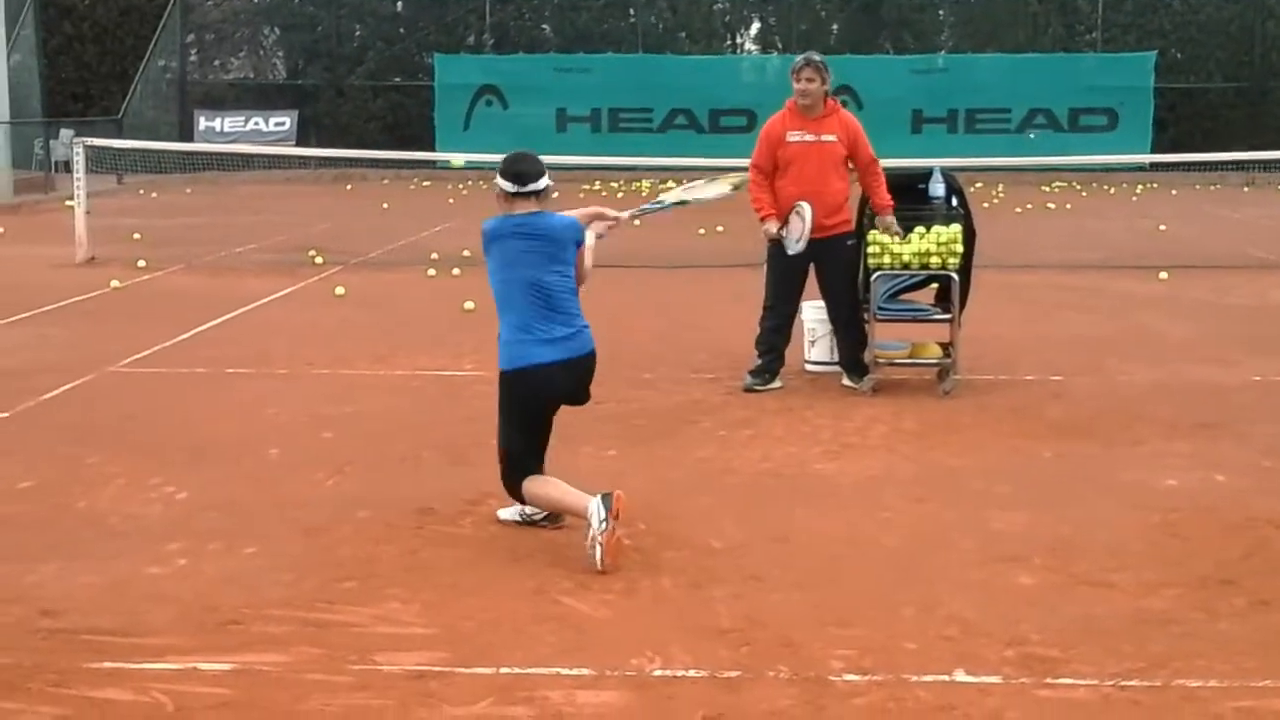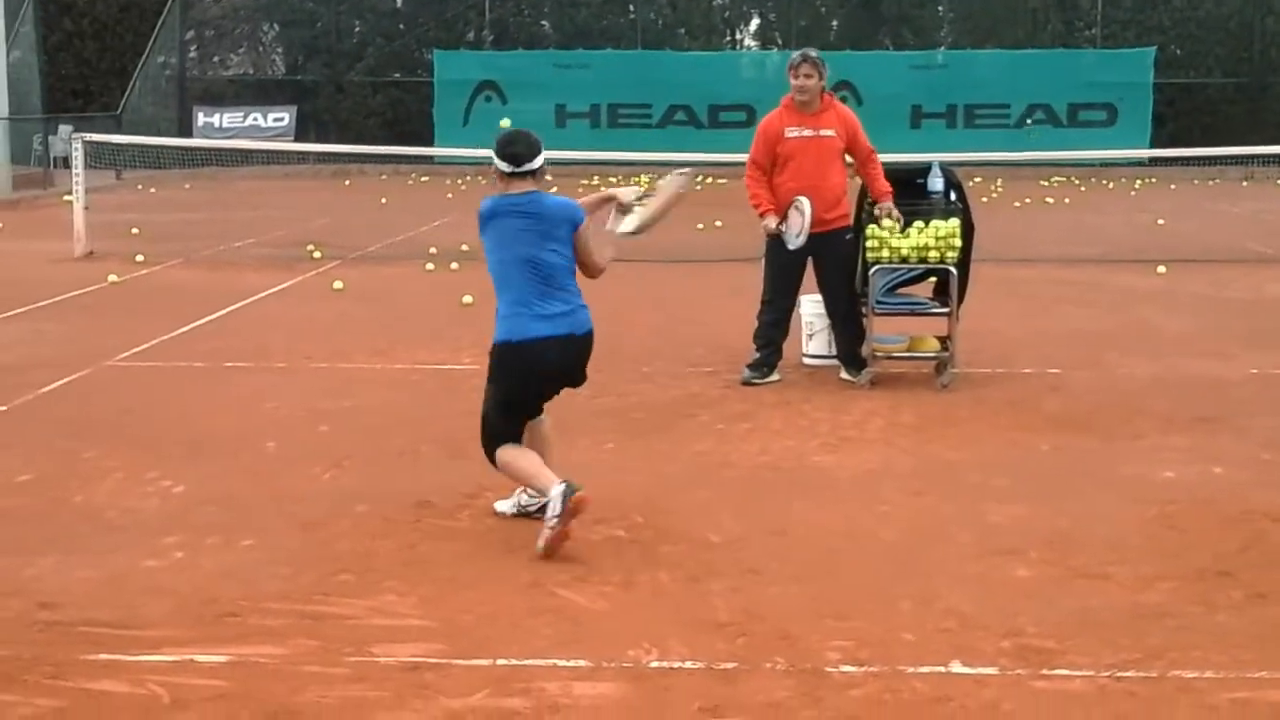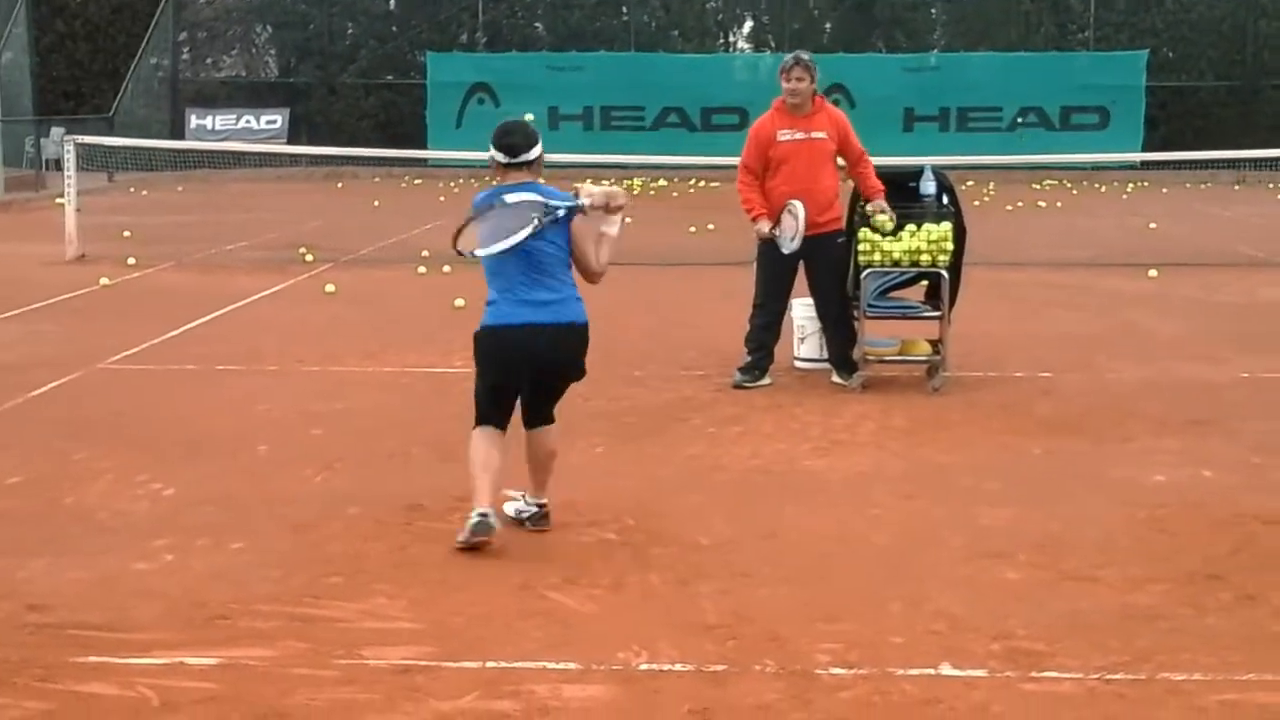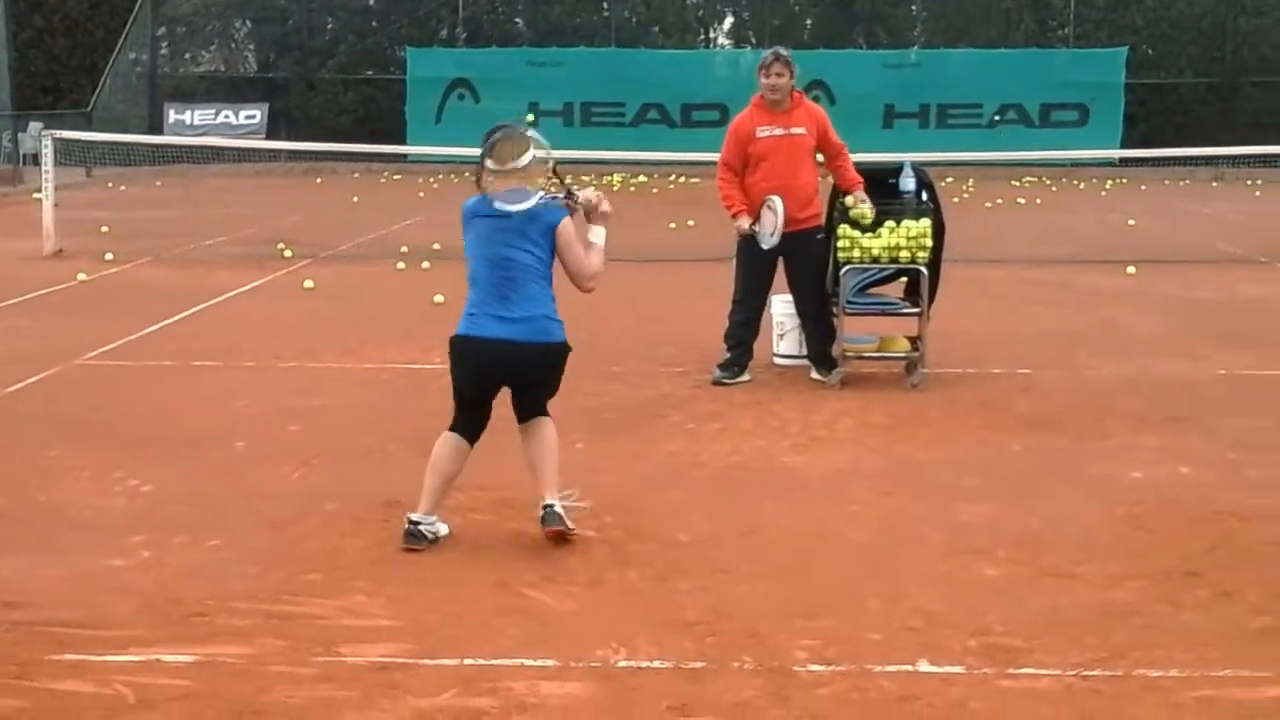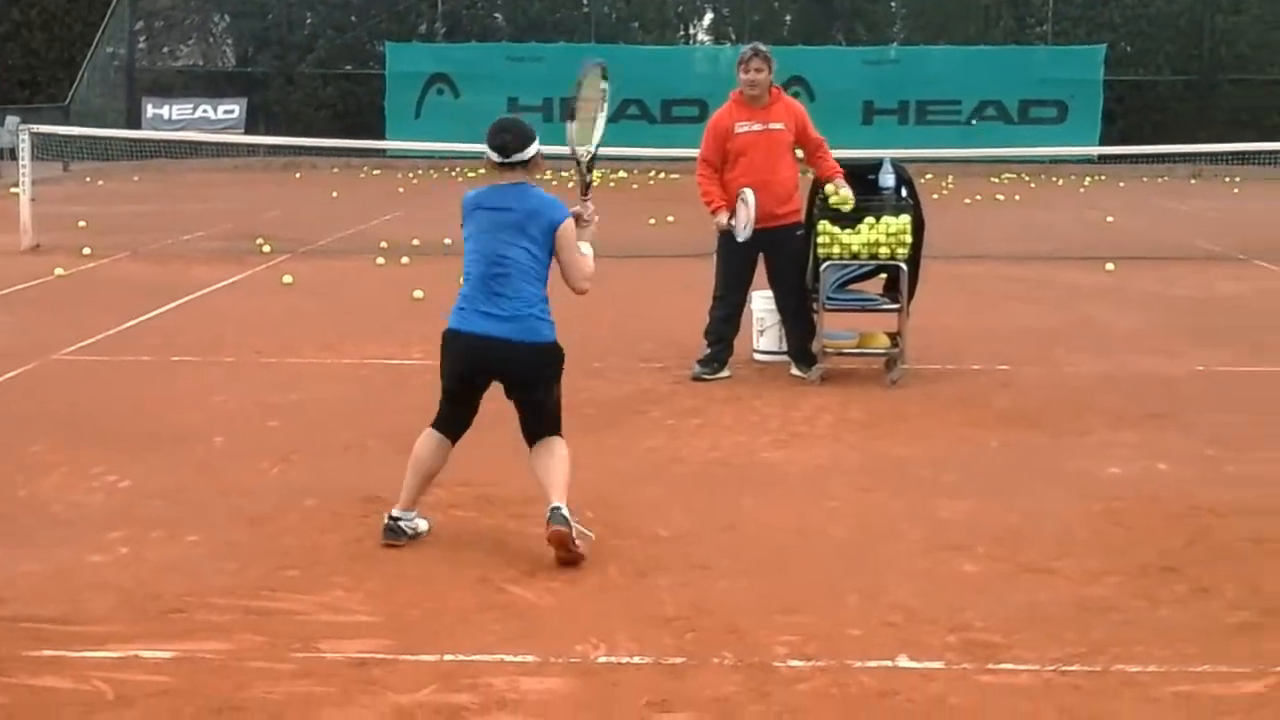
dt=0.1s
person 1, frame 1
left shoulder: (492, 231)
right shoulder: (568, 229)
left wrist: (587, 214)
left hip: (525, 367)
right hip: (578, 358)
left knee: (521, 476)
right knee: (527, 414)
left ankle: (596, 508)
right ankle: (541, 507)
person 1, frame 2
left shoulder: (487, 212)
right shoulder: (571, 211)
right elbow: (595, 268)
left wrist: (589, 202)
right wrist: (593, 205)
left hip: (519, 344)
right hip: (573, 338)
left knee: (500, 444)
right knee: (528, 406)
left ankle: (559, 492)
right ankle: (534, 496)
person 1, frame 3
left shoulder: (483, 204)
right shoulder: (565, 206)
right elbow: (594, 272)
left wrist: (586, 201)
right wrist: (611, 223)
left hip: (505, 332)
right hip: (567, 331)
left knee: (489, 423)
right knee: (539, 412)
left ankle: (482, 513)
right ankle: (537, 503)
person 1, frame 4
left shoulder: (471, 211)
right shoulder: (554, 214)
right elbow: (587, 279)
left wrist: (573, 207)
right wrist: (597, 229)
left hip: (479, 343)
right hip: (540, 343)
left knee: (464, 426)
right knee: (533, 413)
left ankle: (422, 519)
right ankle: (552, 508)
person 1, frame 5
left shoulder: (472, 203)
right shoulder: (555, 211)
right elbow: (581, 283)
right wrist: (584, 240)
left hip: (467, 338)
right hip: (531, 343)
left knee: (447, 424)
right knee: (547, 435)
left ankle: (401, 517)
right ankle: (558, 513)
person 2, frame 1
left shoulder: (846, 123)
right shoulder: (776, 125)
left elbow: (869, 169)
right elbow: (759, 175)
left wrist: (884, 209)
right wrist: (768, 216)
left hip: (837, 233)
left knee: (845, 306)
right knee: (778, 306)
left ankle: (855, 369)
right ankle: (767, 370)
person 2, frame 2
left shoulder: (843, 117)
right shoulder: (773, 123)
left elbow: (867, 159)
right elbow: (756, 171)
left wrist: (883, 196)
right wrist: (766, 211)
left hip: (834, 227)
left knee: (842, 300)
right knee: (776, 301)
left ankle: (852, 362)
right ankle: (764, 363)
person 2, frame 3
left shoulder: (835, 119)
right shoulder: (765, 126)
left elbow: (858, 160)
right elbow: (748, 176)
left wrist: (875, 194)
right wrist: (758, 216)
left hip: (826, 230)
right hip: (778, 232)
left knee: (834, 303)
right knee: (768, 304)
left ankle: (844, 366)
right ankle: (756, 367)
person 2, frame 4
left shoulder: (813, 115)
right shoulder: (743, 122)
left elbow: (837, 154)
right elbow: (728, 173)
left wrist: (854, 186)
right wrist: (739, 212)
left hip: (806, 226)
right hip: (758, 228)
left knee: (813, 300)
right knee: (747, 300)
left ankle: (823, 362)
right ankle: (735, 363)
person 2, frame 5
left shoulder: (792, 110)
right shoulder: (722, 118)
left elbow: (816, 148)
right elbow: (707, 168)
left wrist: (834, 176)
right wrist: (718, 208)
left hip: (786, 222)
left knee: (794, 295)
right knee: (728, 296)
left ankle: (803, 358)
right ankle: (715, 359)
